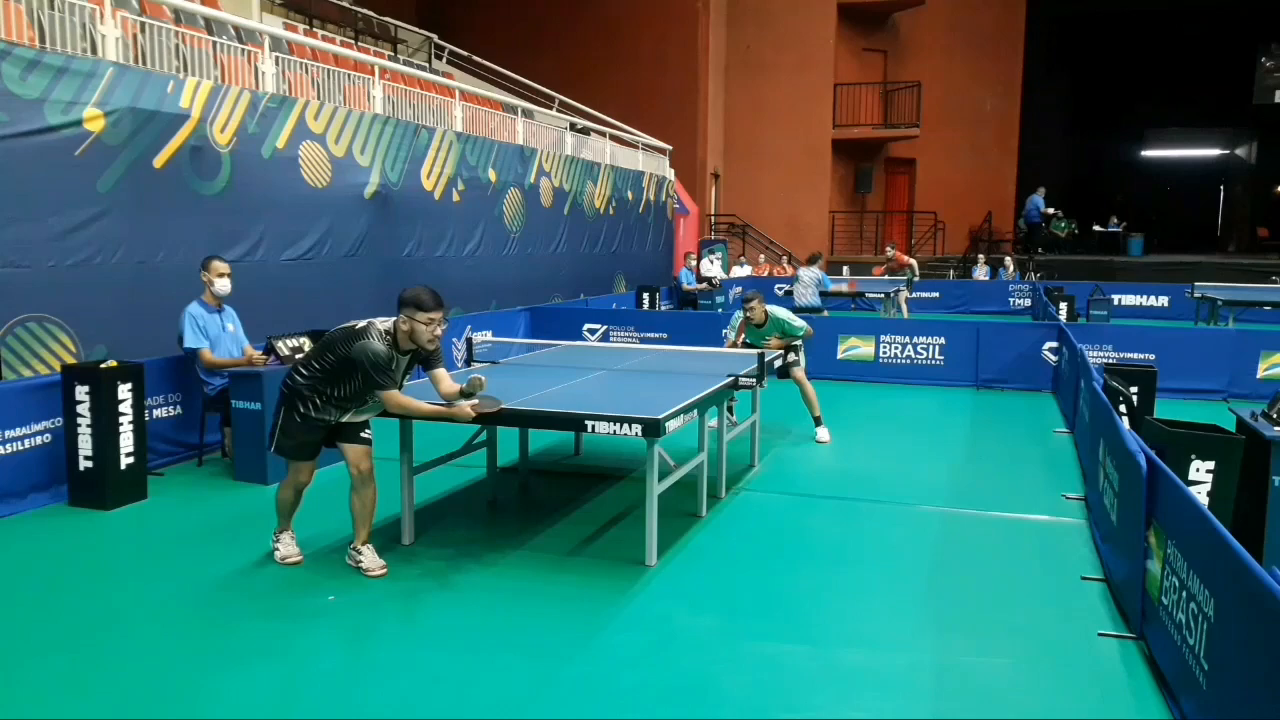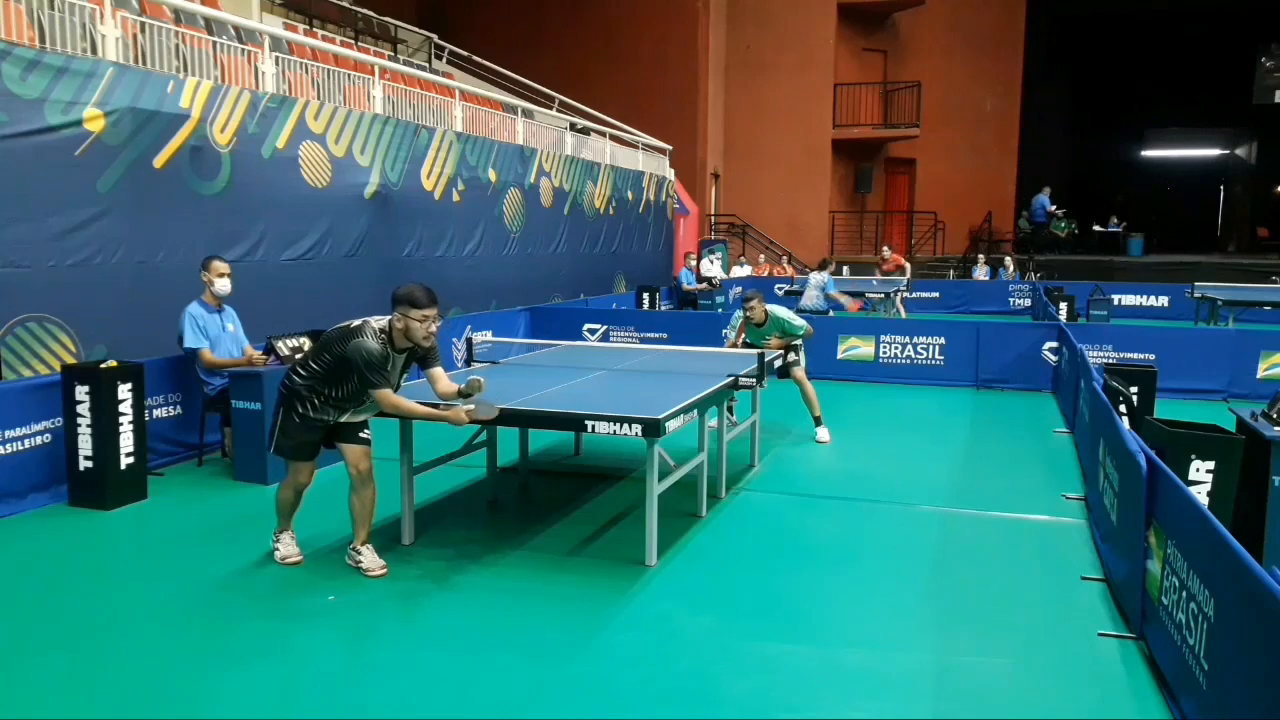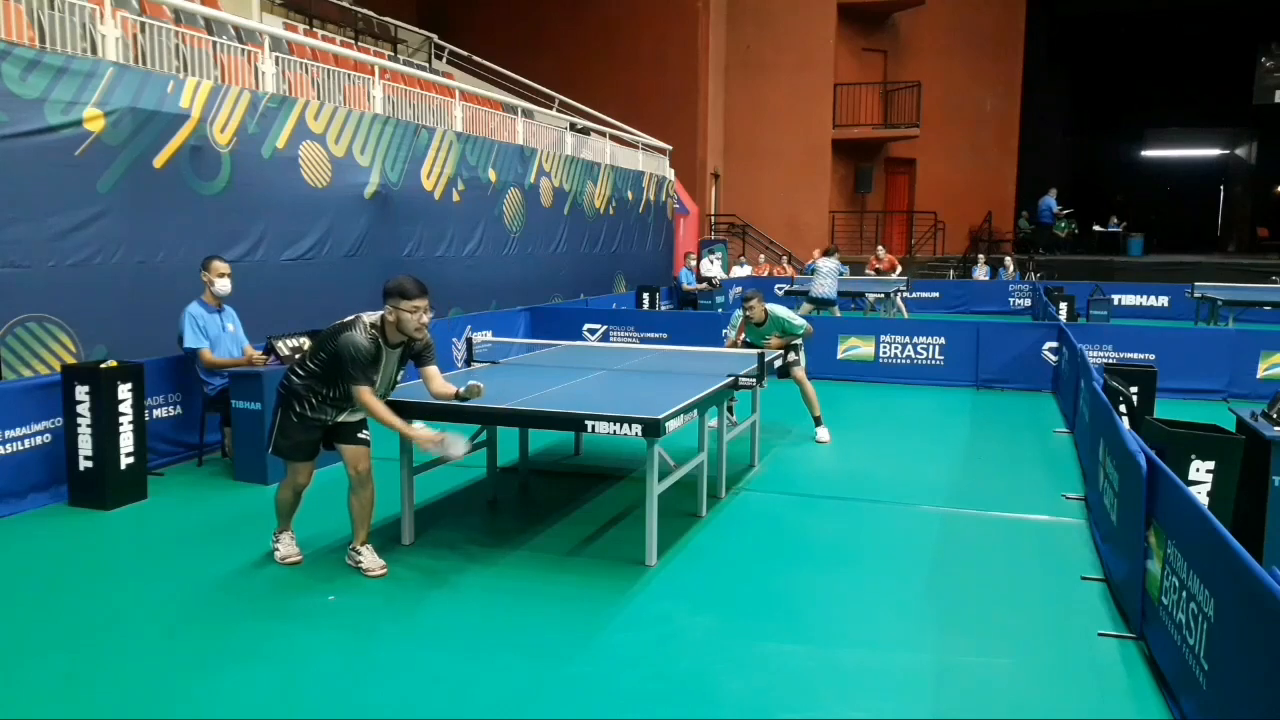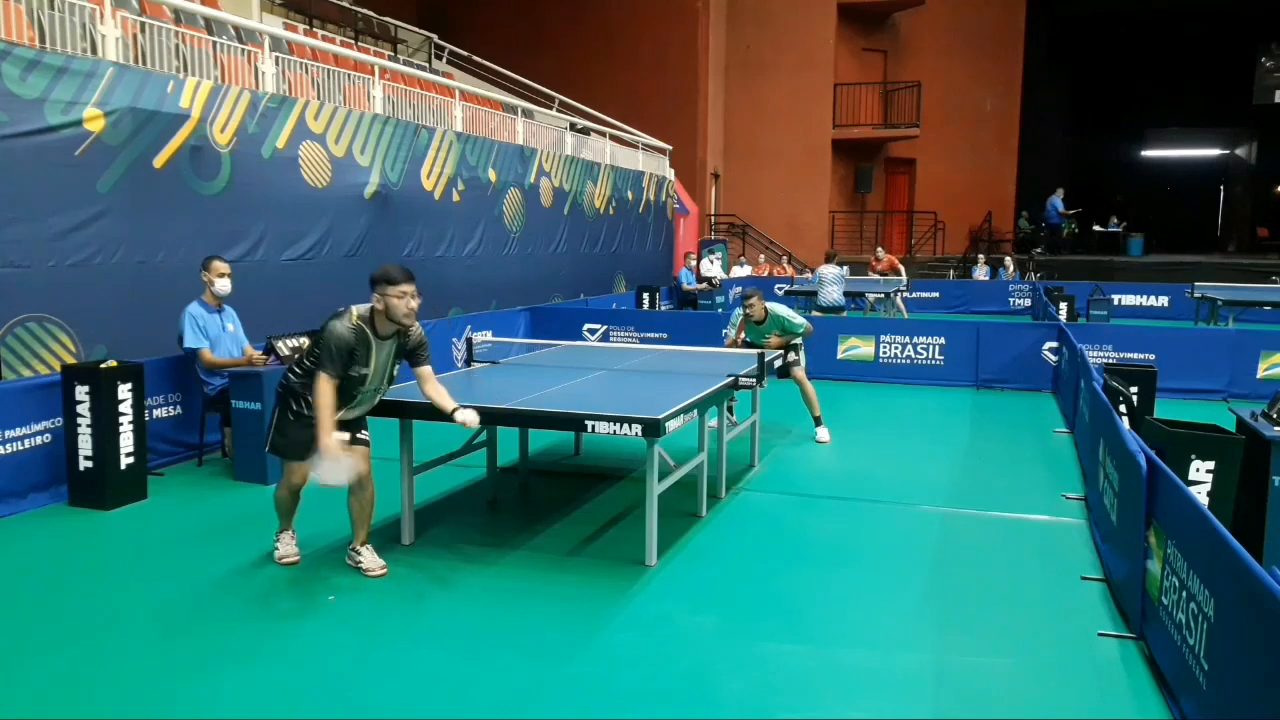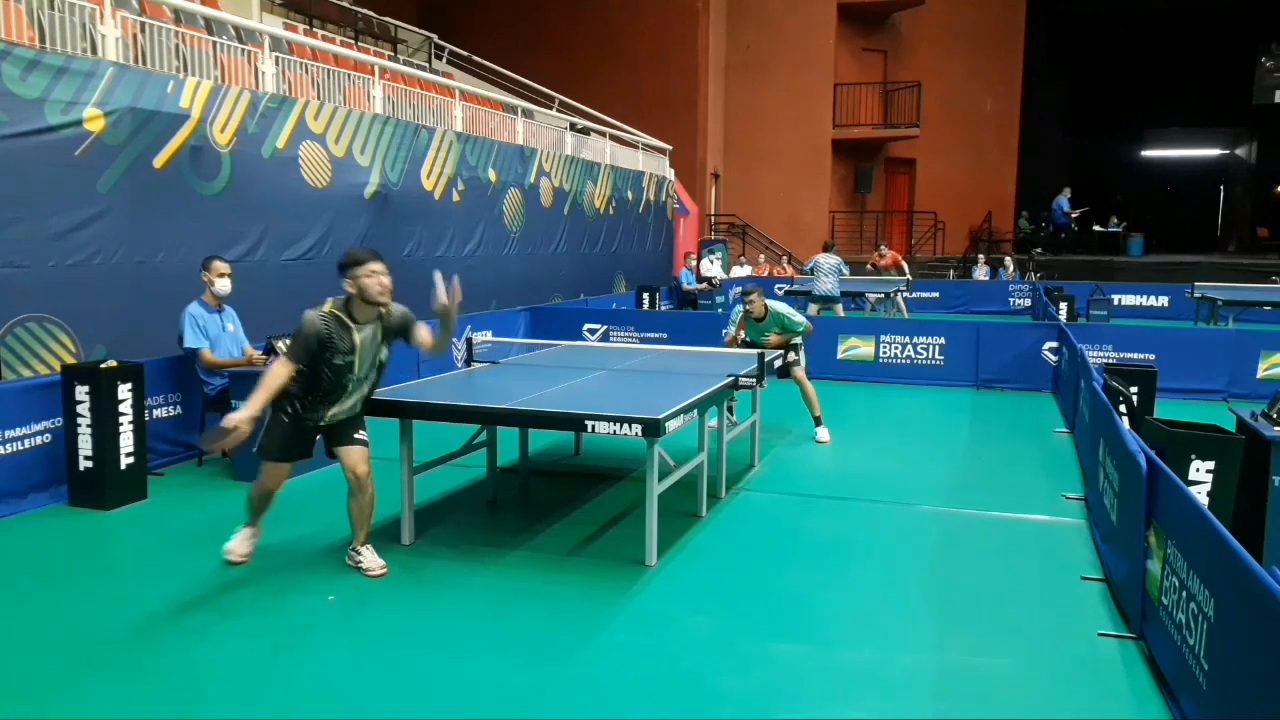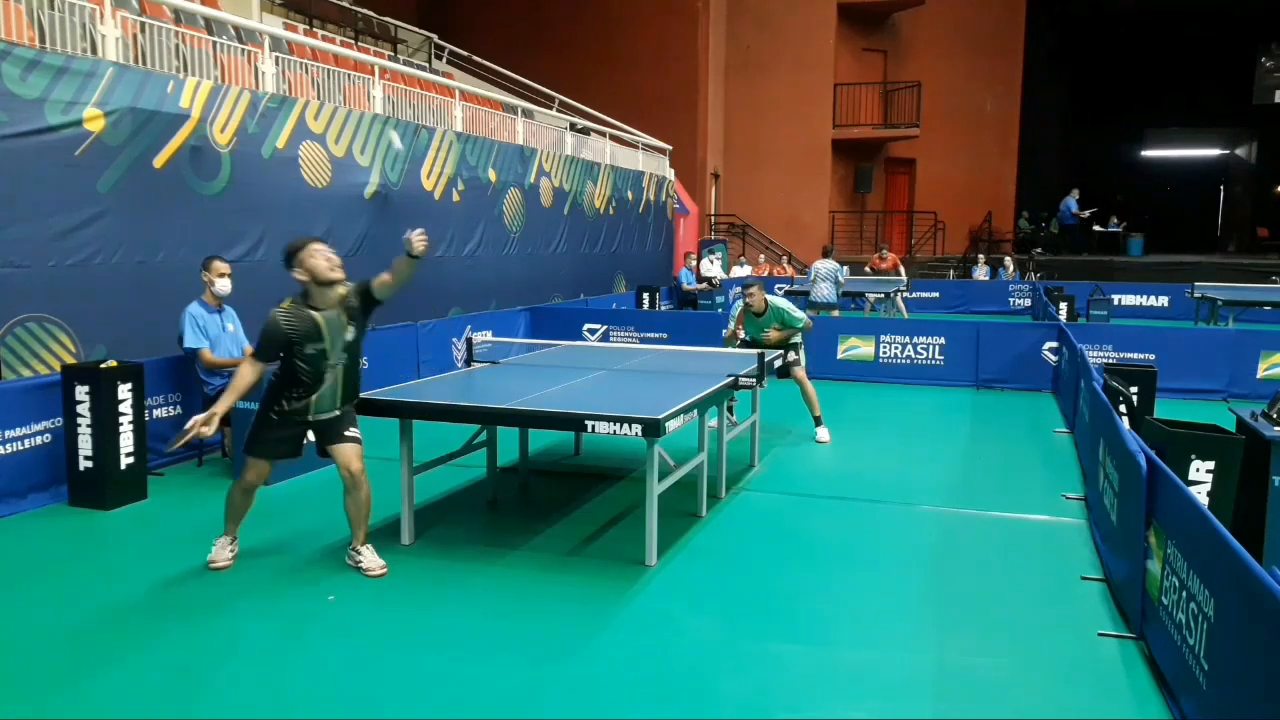
dt=0.2s
person 1, frame 1
left shoulder: (427, 343)
right shoulder: (372, 346)
left elbow: (444, 386)
right elbow: (393, 402)
left wrist: (465, 390)
right wrist: (451, 412)
left hip: (350, 405)
right hip: (306, 400)
left knee: (363, 470)
right knee: (300, 477)
left ankle: (360, 547)
right ankle: (283, 533)
person 1, frame 2
left shoulder: (423, 343)
right shoulder: (368, 345)
left elbow: (441, 385)
right elbow: (387, 400)
left wrist: (464, 390)
right wrist: (444, 416)
left hip: (350, 406)
right hip: (305, 402)
left knee: (362, 471)
right knee: (300, 478)
left ankle: (360, 547)
right ankle: (283, 534)
person 1, frame 3
left shoulder: (419, 340)
right shoulder: (358, 339)
left elbow: (435, 383)
right elbow: (364, 397)
left wrist: (462, 392)
right wrist: (410, 432)
left hip: (348, 408)
right hip: (304, 402)
left knee: (362, 471)
right knee: (299, 478)
left ankle: (359, 547)
right ankle: (283, 534)
person 1, frame 4
left shoulder: (412, 334)
right shoulder: (344, 331)
left elbow: (428, 383)
right elbow: (325, 384)
left wrist: (455, 411)
right wrist: (326, 434)
left hip: (352, 407)
right hip: (302, 401)
left knee: (361, 473)
right knee: (295, 478)
left ankle: (360, 548)
right ankle: (285, 532)
person 1, frame 5
left shoulder: (395, 318)
right shoulder: (319, 323)
left elbow: (431, 344)
right elbow: (285, 366)
left wrist: (447, 318)
right wrist: (249, 412)
left hip: (348, 409)
right hip: (300, 406)
left knee: (361, 474)
right knee: (270, 480)
left ankle: (360, 548)
right ankle: (250, 527)
person 1, frame 6
left shoulder: (356, 297)
right shoulder: (284, 319)
left elbow: (393, 278)
right elbow: (254, 365)
left wrist: (411, 253)
right wrist: (218, 411)
left hip: (337, 406)
right hip: (286, 406)
left knee: (354, 471)
right knee: (251, 477)
left ankle: (360, 548)
right ankle: (228, 537)
person 2, frame 1
left shoulder: (230, 312)
right shoulder: (194, 313)
left elbow: (247, 350)
right elbow: (207, 360)
left wrist: (260, 357)
right wrist: (245, 361)
right hip: (218, 387)
person 2, frame 2
left shoulder: (230, 312)
right shoulder: (193, 313)
left elbow: (246, 350)
right elbow: (207, 360)
left wrist: (259, 357)
right wrist: (244, 361)
right hip: (218, 387)
right ankle: (236, 447)
person 2, frame 3
left shoulder: (230, 312)
right shoulder: (194, 313)
left elbow: (247, 350)
right elbow: (207, 360)
left wrist: (259, 356)
right wrist: (244, 361)
right hip: (218, 387)
person 2, frame 4
left shoulder: (230, 312)
right shoulder: (193, 313)
left elbow: (247, 350)
right elbow: (207, 360)
left wrist: (258, 357)
right wrist: (244, 361)
right hip: (218, 388)
person 2, frame 5
left shoulder: (230, 313)
right shoulder: (193, 313)
left elbow: (247, 351)
right elbow: (206, 361)
left wrist: (260, 357)
right wrist: (245, 361)
right hip: (217, 388)
person 2, frame 6
left shoulder: (230, 312)
right shoulder: (194, 313)
left elbow: (247, 351)
right elbow: (207, 360)
right wrist: (244, 362)
right hip: (217, 388)
person 3, frame 1
left shoulder: (780, 316)
right shoulder: (739, 318)
left elbow: (808, 332)
right elbow: (727, 350)
left wrist: (781, 342)
right wrist: (735, 343)
left hip: (787, 344)
right hip: (755, 346)
left knee: (799, 377)
left ankle: (820, 425)
right ankle: (729, 413)
person 3, frame 2
left shoulder: (781, 316)
right shoulder: (739, 318)
left elbow: (808, 331)
left wrist: (782, 342)
right wrist: (735, 344)
left hip: (787, 343)
right hip: (756, 345)
left knee: (799, 376)
left ankle: (820, 425)
right ankle: (729, 413)
person 3, frame 3
left shoulder: (780, 315)
right shoulder: (739, 317)
left elbow: (808, 330)
right elbow: (727, 349)
left wrist: (782, 341)
right wrist: (735, 343)
left hip: (787, 343)
right hip: (756, 345)
left knee: (799, 376)
left ankle: (820, 426)
right ankle: (729, 413)
person 3, frame 4
left shoulder: (780, 313)
right shoulder: (739, 316)
left elbow: (808, 329)
right elbow: (728, 348)
left wrist: (781, 340)
right wrist: (735, 341)
left hip: (787, 343)
right hip: (756, 344)
left knee: (799, 376)
left ankle: (820, 426)
right ankle: (729, 413)
person 3, frame 5
left shoulder: (780, 311)
right shoulder: (739, 313)
left elbow: (808, 328)
right elbow: (728, 346)
left wrist: (781, 338)
right wrist: (735, 339)
left hip: (787, 342)
right hip: (756, 344)
left knee: (799, 376)
left ankle: (820, 426)
right ankle: (729, 413)
person 3, frame 6
left shoulder: (780, 306)
right shoulder: (739, 309)
left elbow: (808, 324)
right elbow: (727, 343)
left wrist: (781, 334)
right wrist: (734, 333)
left hip: (787, 341)
right hip: (756, 342)
left knee: (800, 376)
left ankle: (820, 425)
right ankle: (729, 414)
